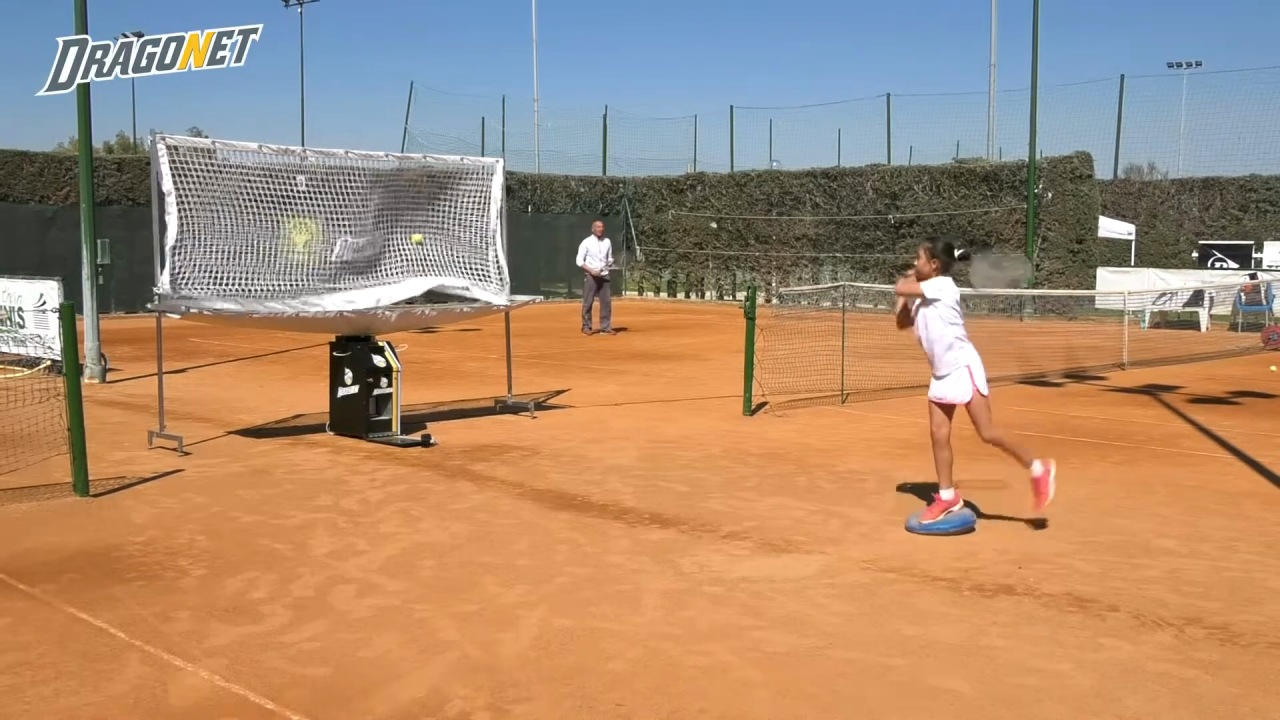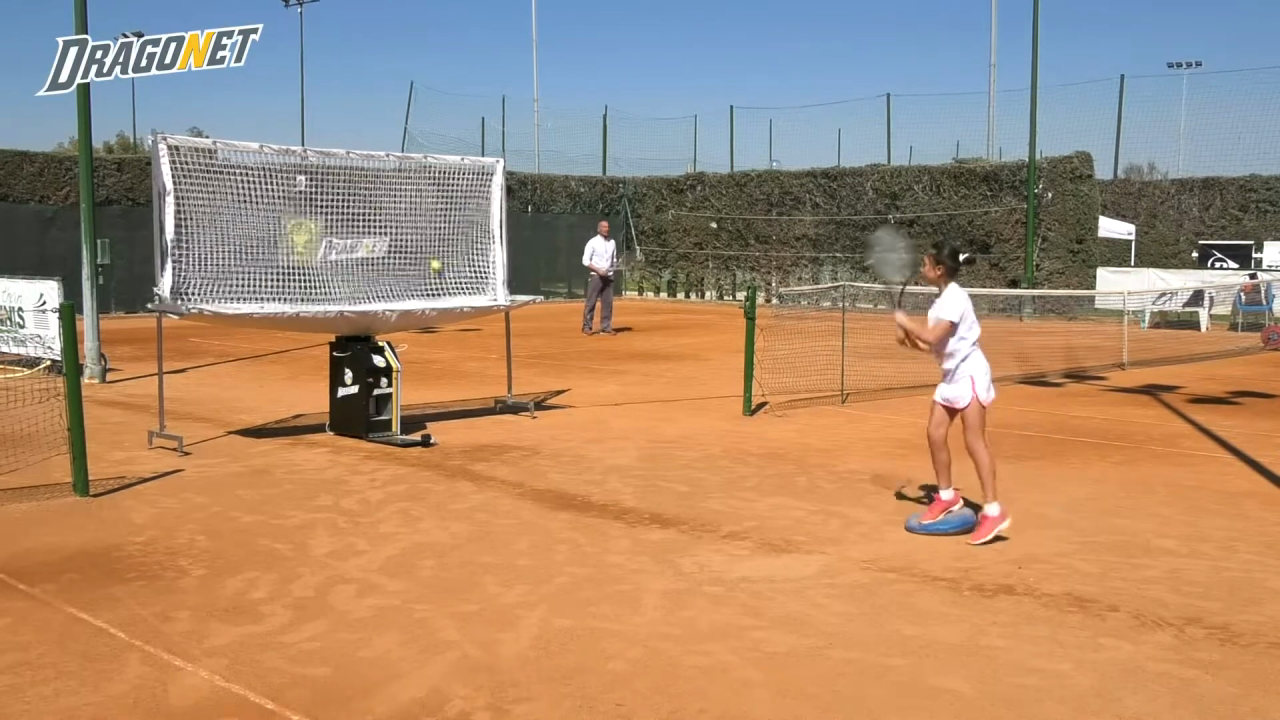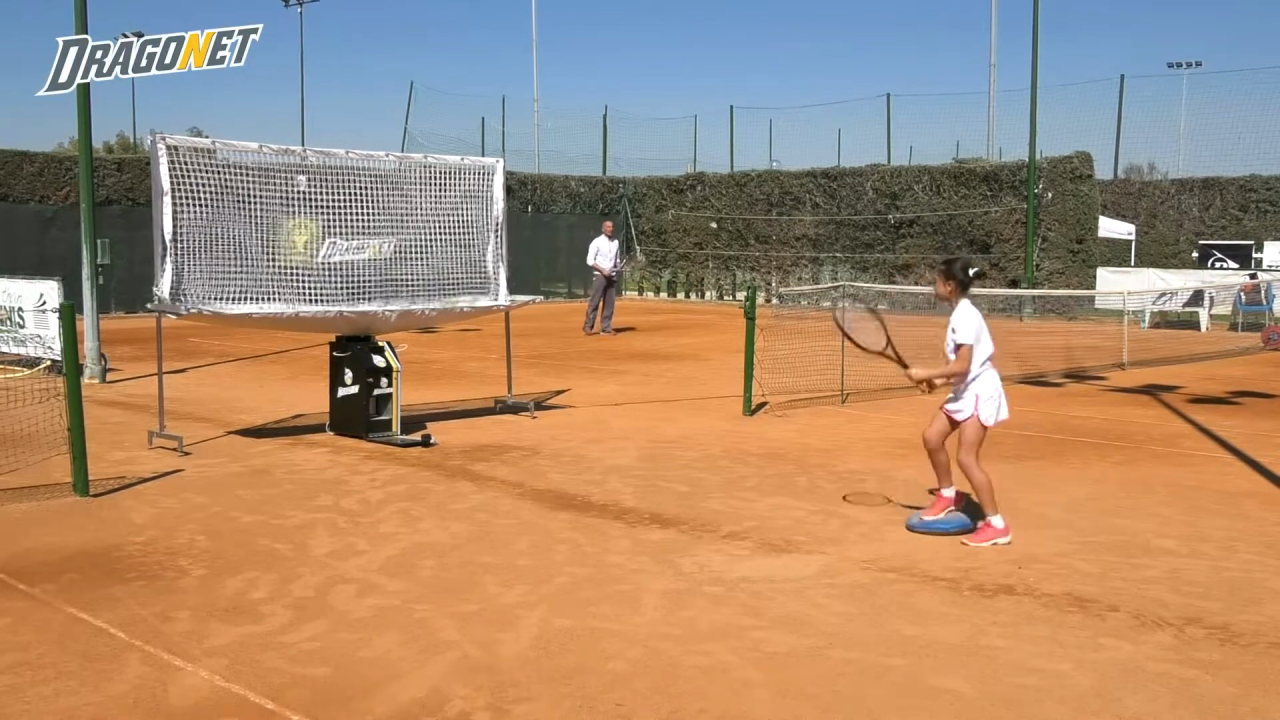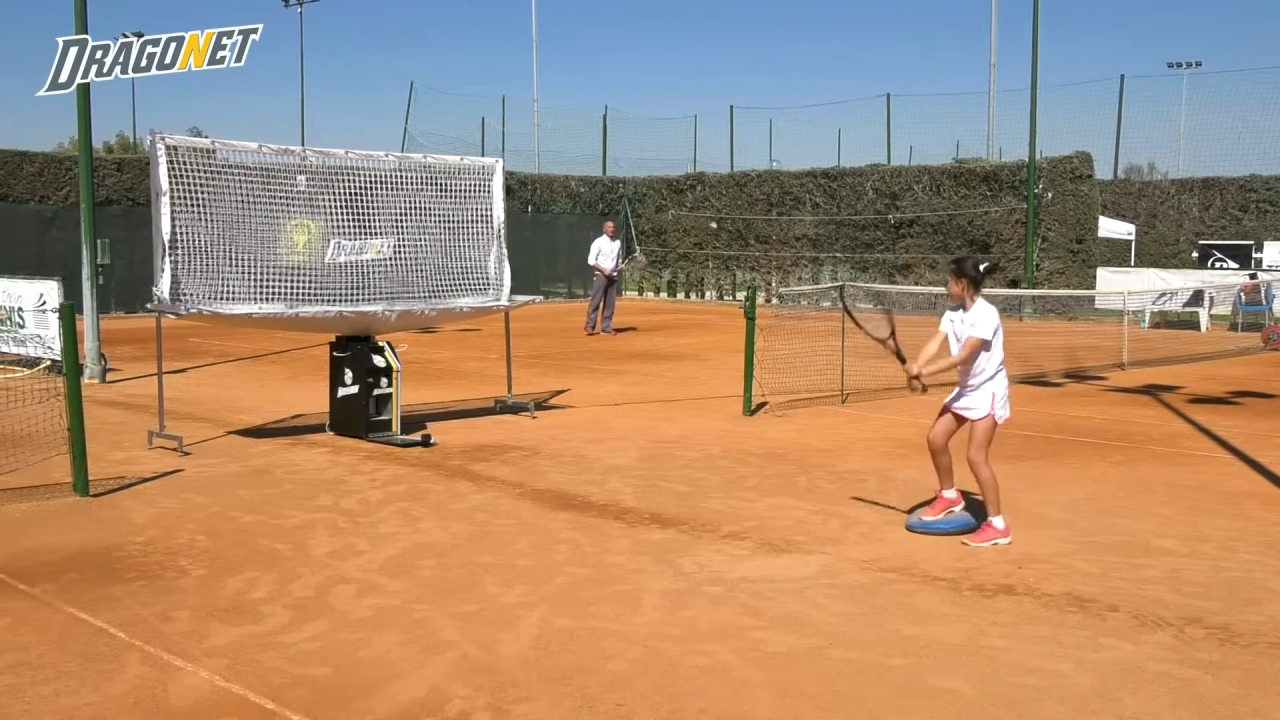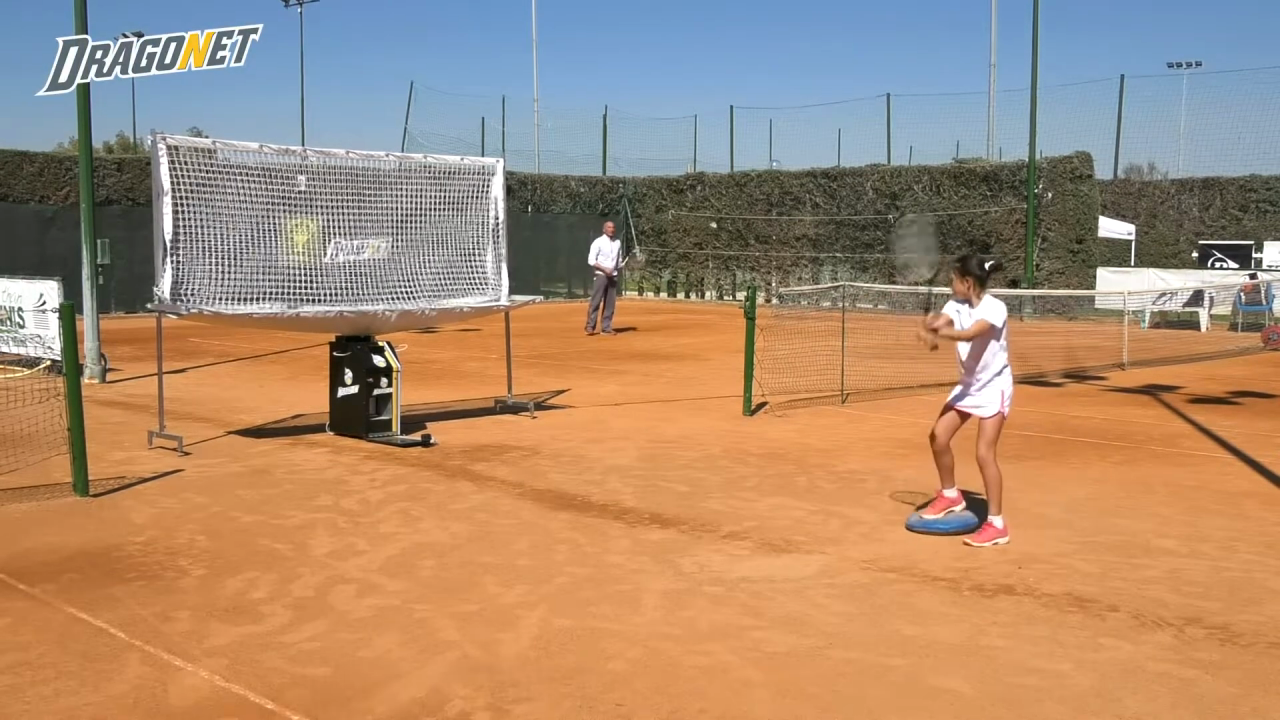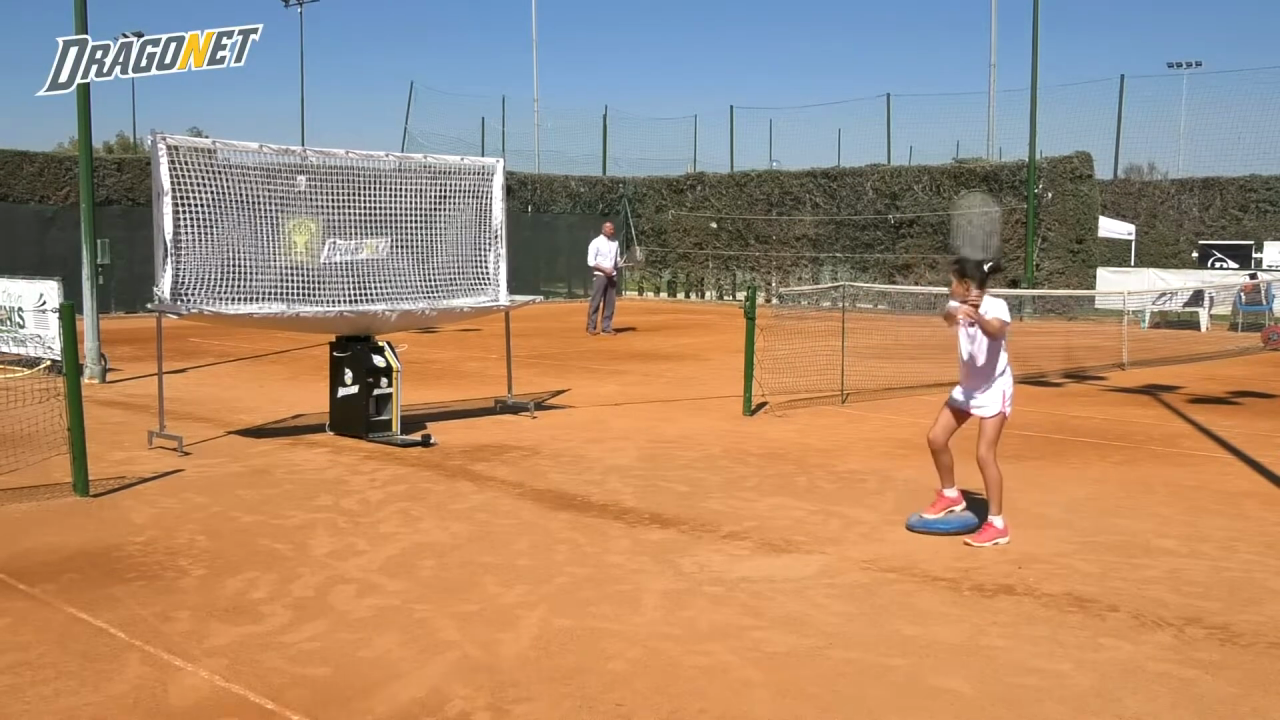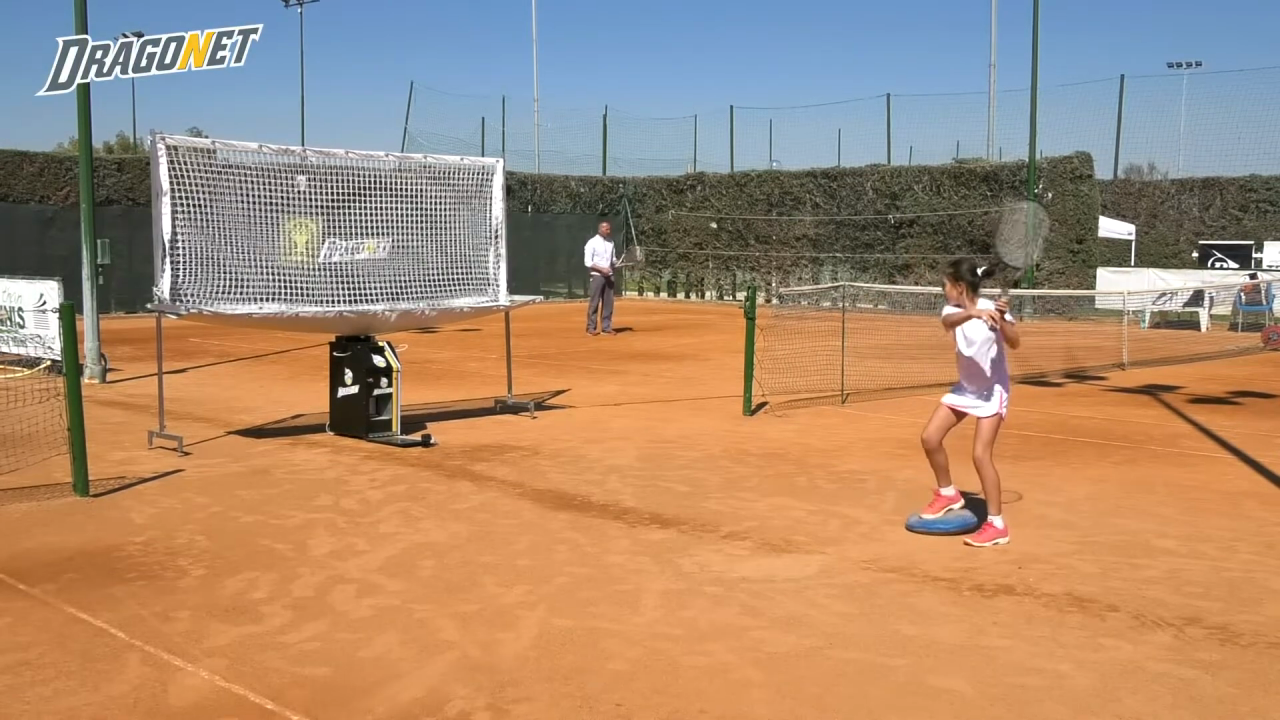
dt=0.2s
person 1, frame 1
left shoulder: (942, 286)
right shoulder: (924, 297)
left elbow: (900, 288)
right elbow: (902, 323)
left wrist: (910, 283)
right wrist: (906, 298)
left hip: (963, 368)
right hip: (942, 374)
left knee: (987, 433)
right knee: (939, 435)
left ankle: (1037, 469)
right ankle: (947, 497)
person 1, frame 2
left shoulder: (955, 298)
right shoulder: (943, 300)
left elbow: (932, 337)
right elbow: (932, 345)
left wrist: (905, 321)
right wrist: (909, 334)
left hip: (970, 375)
right hip: (951, 377)
left knee: (974, 443)
right knee: (935, 436)
left ankle: (993, 512)
right ankle: (947, 497)
person 1, frame 3
left shoulder: (966, 317)
right shoulder: (958, 314)
left elbow: (961, 367)
left wrist: (925, 373)
right wrist: (933, 377)
left hip: (981, 391)
right hip: (964, 391)
left knee: (966, 458)
right knee: (932, 438)
left ankle: (996, 524)
right ankle: (947, 496)
person 1, frame 4
left shoulder: (986, 314)
right shoulder: (953, 312)
left elbow: (963, 357)
right elbow: (936, 343)
left wrist: (925, 370)
right wrist: (917, 366)
left hip: (989, 390)
right hip: (966, 389)
left knee: (976, 457)
right knee: (935, 439)
left ankle: (997, 525)
right ankle: (949, 497)
person 1, frame 5
left shoulder: (995, 308)
right shoulder: (956, 305)
left elbow: (970, 334)
right elbow: (937, 322)
left wrist: (941, 332)
right wrist: (929, 327)
left hip: (994, 388)
right hip: (967, 386)
left knee: (984, 454)
right knee: (938, 438)
left ankle: (996, 524)
right ankle: (950, 497)
person 1, frame 6
left shoulder: (996, 306)
right shoulder: (958, 304)
left elbow: (995, 330)
right elbow: (948, 314)
left wrist: (978, 317)
right wrist: (958, 312)
left hip: (994, 389)
right hip: (967, 387)
left knee: (985, 454)
right knee: (936, 438)
left ankle: (996, 524)
right ankle: (950, 496)
person 1, frame 7
left shoulder: (994, 307)
right shoulder: (955, 309)
left elbow: (1014, 343)
right elbow: (947, 322)
left wrist: (1001, 320)
right wrist: (973, 314)
left hip: (992, 389)
right hip: (964, 388)
left knee: (981, 454)
right knee: (930, 437)
left ankle: (996, 524)
right ankle: (948, 494)
